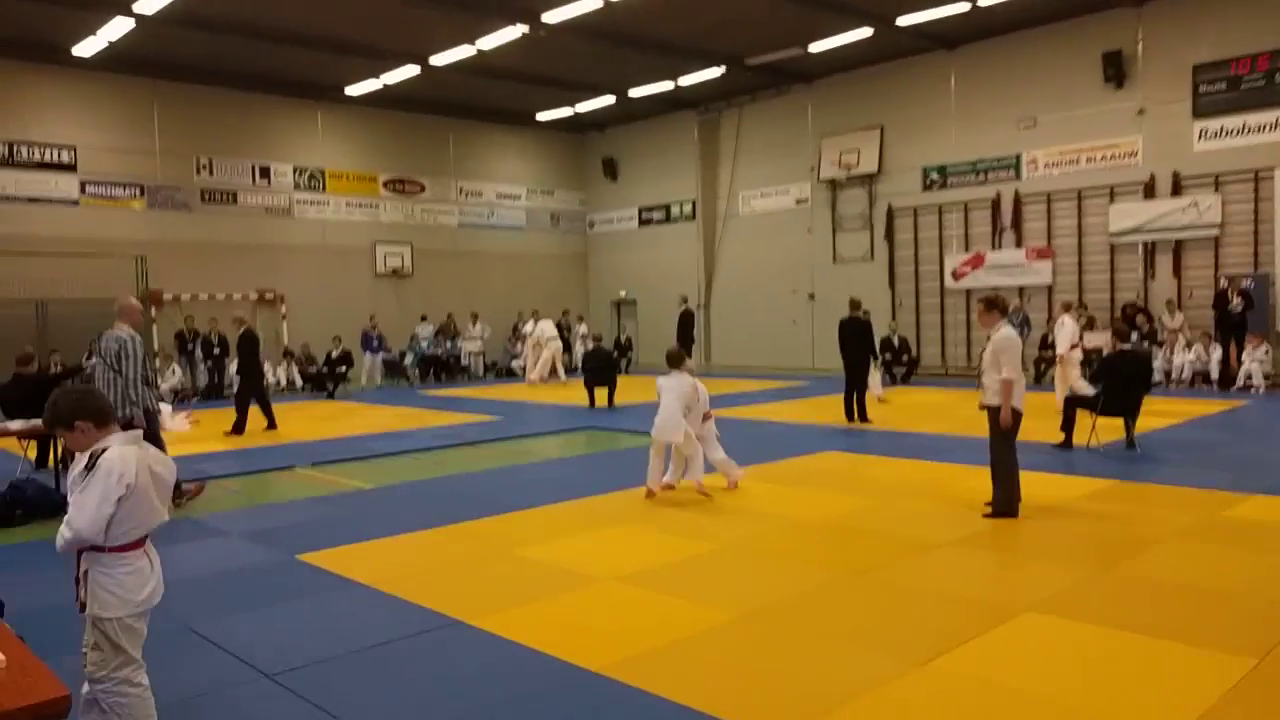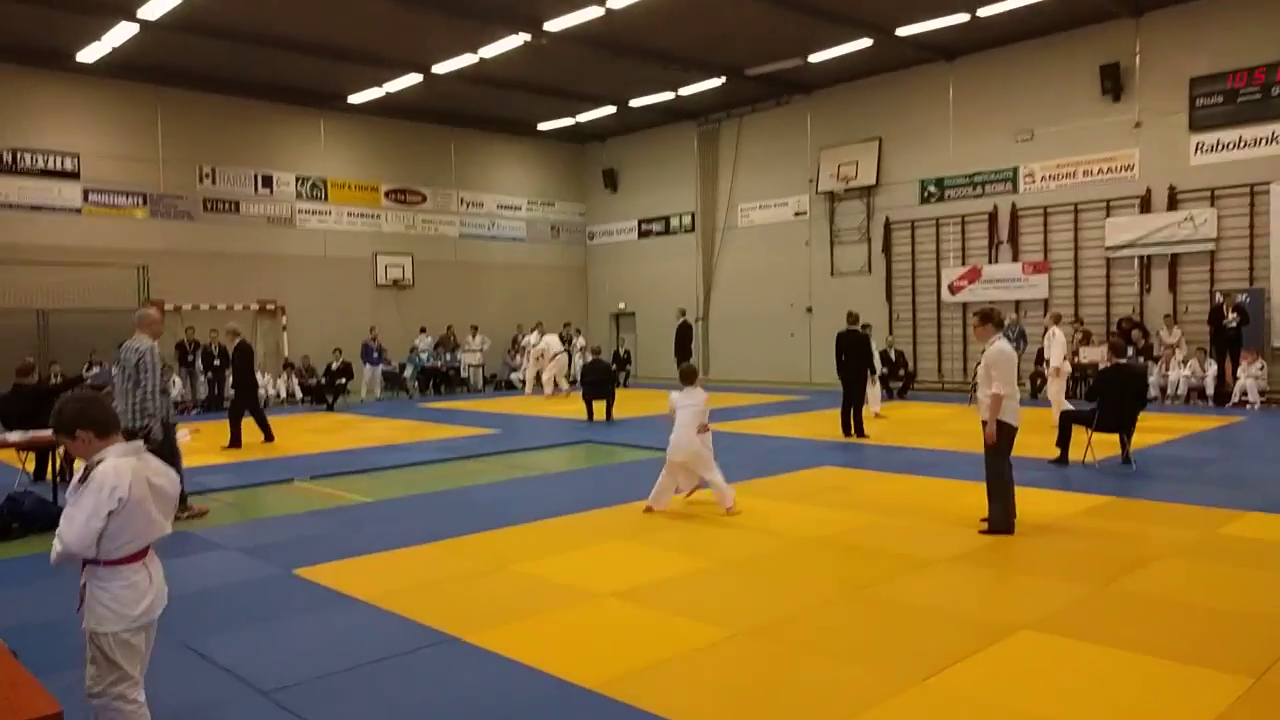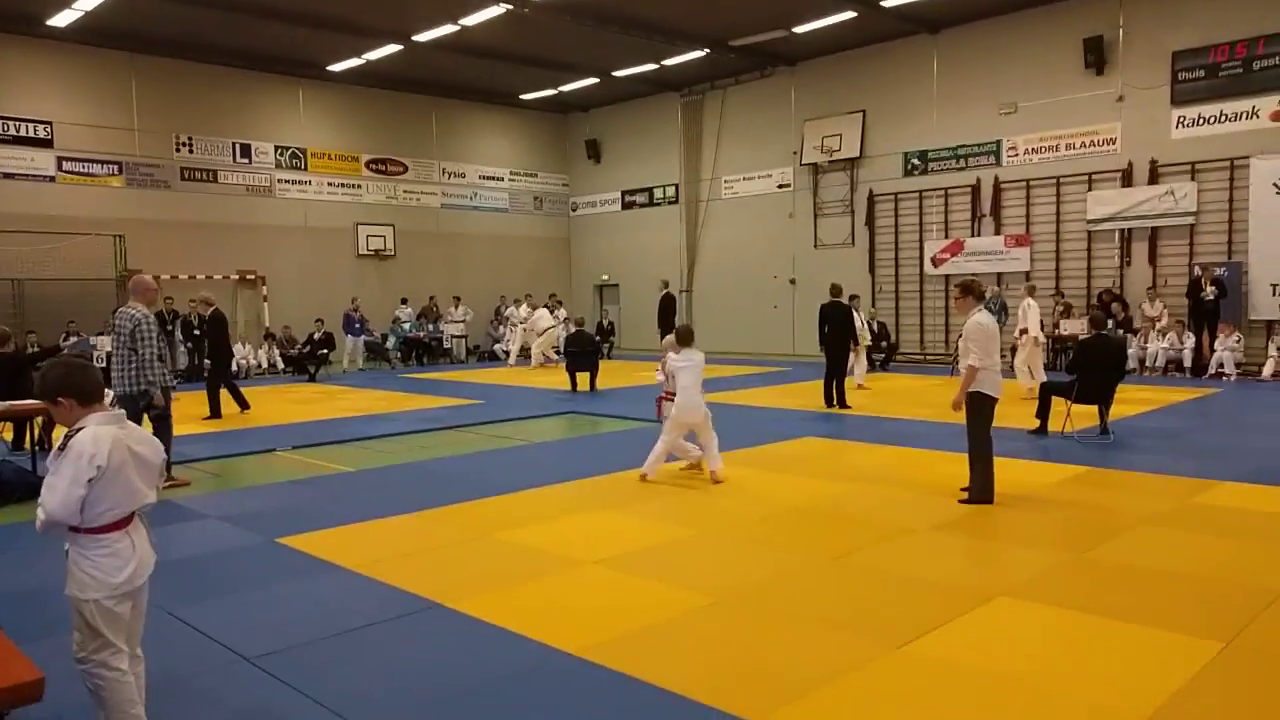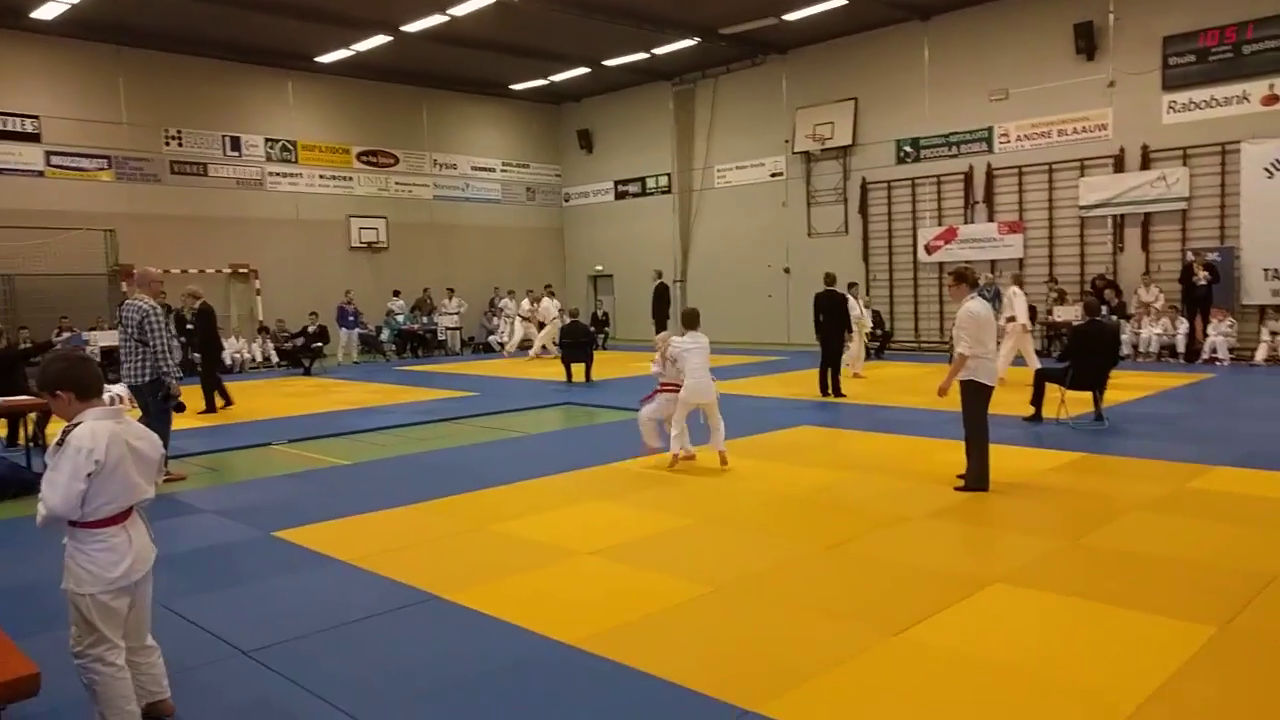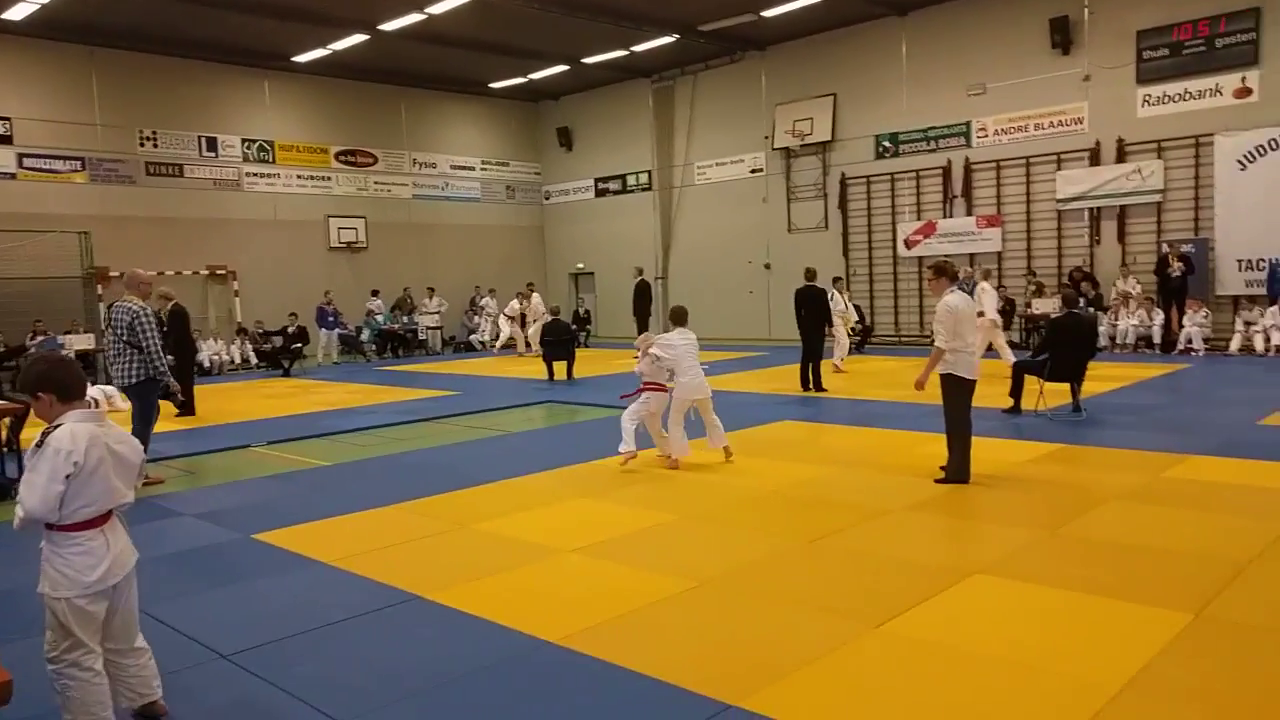
dt=0.1s
person 1, frame 1
left shoulder: (104, 464)
right shoulder: (143, 451)
left elbow: (82, 530)
left wrist: (62, 540)
left hip: (115, 577)
right hip: (139, 564)
left knee: (118, 673)
right knee: (101, 665)
person 1, frame 2
left shoulder: (100, 475)
right shoulder: (146, 463)
left elbow: (74, 542)
right elbow: (167, 500)
left wrist: (60, 552)
left hip: (114, 592)
right hip: (143, 579)
left knee: (116, 690)
right knee: (109, 682)
person 1, frame 3
left shoulder: (80, 445)
right shoulder: (132, 431)
left elbow: (57, 511)
right elbow: (157, 471)
left wrist: (41, 518)
left hip: (98, 561)
right hip: (133, 546)
left knee: (101, 656)
right knee: (125, 644)
person 1, frame 4
left shoulder: (78, 440)
right shoulder: (131, 427)
left elbow: (58, 507)
right elbow: (154, 467)
left wrist: (43, 513)
left hip: (96, 555)
right hip: (131, 540)
left knee: (97, 650)
right knee: (136, 638)
person 1, frame 5
left shoulder: (58, 442)
right shoulder: (111, 430)
left elbow: (35, 509)
right elbow: (135, 468)
left wrist: (21, 516)
left hip: (75, 560)
right hip: (114, 544)
left knee: (72, 656)
right knee: (123, 638)
person 2, frame 1
left shoulder: (1004, 337)
right shoulder: (998, 334)
left elbow: (1009, 376)
left wrist: (1005, 408)
right wrist: (986, 399)
left hip: (1004, 403)
right hip: (998, 401)
left knee: (1001, 452)
right knee: (1003, 451)
left ankle: (1005, 505)
right ankle: (1006, 498)
person 2, frame 2
left shoulder: (998, 350)
right shoulder: (995, 348)
left elbow: (999, 390)
left wrist: (992, 423)
right wrist: (990, 419)
left hip: (999, 417)
right hip: (997, 416)
left knee: (997, 468)
right knee: (998, 466)
left ankle: (1002, 522)
right ankle: (1002, 515)
person 2, frame 3
left shoulder: (975, 323)
right shoulder: (986, 317)
left elbow: (974, 362)
left wrist: (961, 393)
left hip: (979, 387)
right hip: (987, 386)
left knee: (978, 438)
right knee: (980, 437)
left ankle: (981, 492)
right ankle: (980, 484)
person 2, frame 4
left shoulder: (968, 311)
right shoulder: (983, 305)
left elbow: (965, 350)
left wrist: (948, 380)
left hip: (974, 375)
right hip: (983, 373)
left knee: (975, 426)
right knee: (977, 424)
left ankle: (977, 480)
right ankle: (976, 472)
person 2, frame 5
left shoulder: (946, 304)
right shoulder: (966, 299)
left elbow: (942, 344)
left wrist: (925, 373)
left hip: (954, 367)
right hip: (968, 365)
left knee: (955, 420)
right knee: (961, 417)
left ankle: (958, 472)
right ankle: (960, 465)
person 3, frame 1
left shoulder: (105, 339)
right shoulder: (131, 339)
left elbow: (98, 375)
right elbow: (134, 379)
right wrist: (139, 412)
left hip: (112, 410)
right hip: (133, 408)
right knee: (156, 449)
right ankle: (177, 492)
person 3, frame 2
left shoulder: (125, 348)
right shoulder: (149, 350)
left elbow: (119, 385)
right elbow: (151, 390)
left wrist: (120, 413)
right wrist: (155, 424)
left hip: (128, 419)
right hip: (149, 418)
right knee: (171, 460)
right ankle: (181, 506)
person 3, frame 3
left shoulder: (119, 314)
right shoulder: (145, 317)
left elbow: (117, 352)
right elbow: (149, 357)
right wrist: (157, 390)
left hip: (124, 383)
right hip: (144, 382)
right knee: (162, 426)
right ankle: (163, 475)
person 3, frame 4
left shoulder: (126, 306)
right shoulder: (152, 309)
left elbow: (125, 344)
right elbow: (160, 348)
right wrist: (171, 379)
left hip: (132, 374)
right hip: (152, 374)
left knee: (148, 419)
right knee: (161, 420)
person 3, frame 5
left shoulder: (114, 308)
right shoulder: (141, 310)
left elbow: (111, 345)
right elbow: (152, 349)
right wrist: (168, 378)
left hip: (122, 374)
right hip: (143, 374)
left knee: (145, 418)
right knee: (143, 423)
